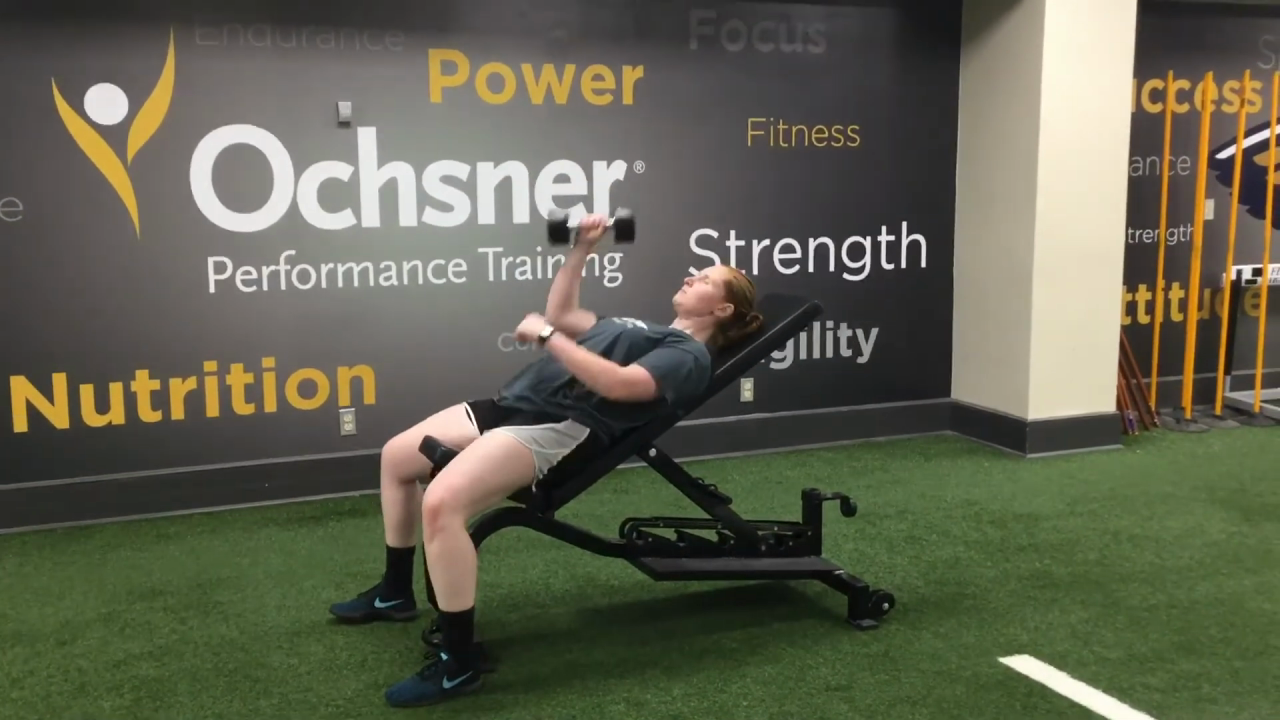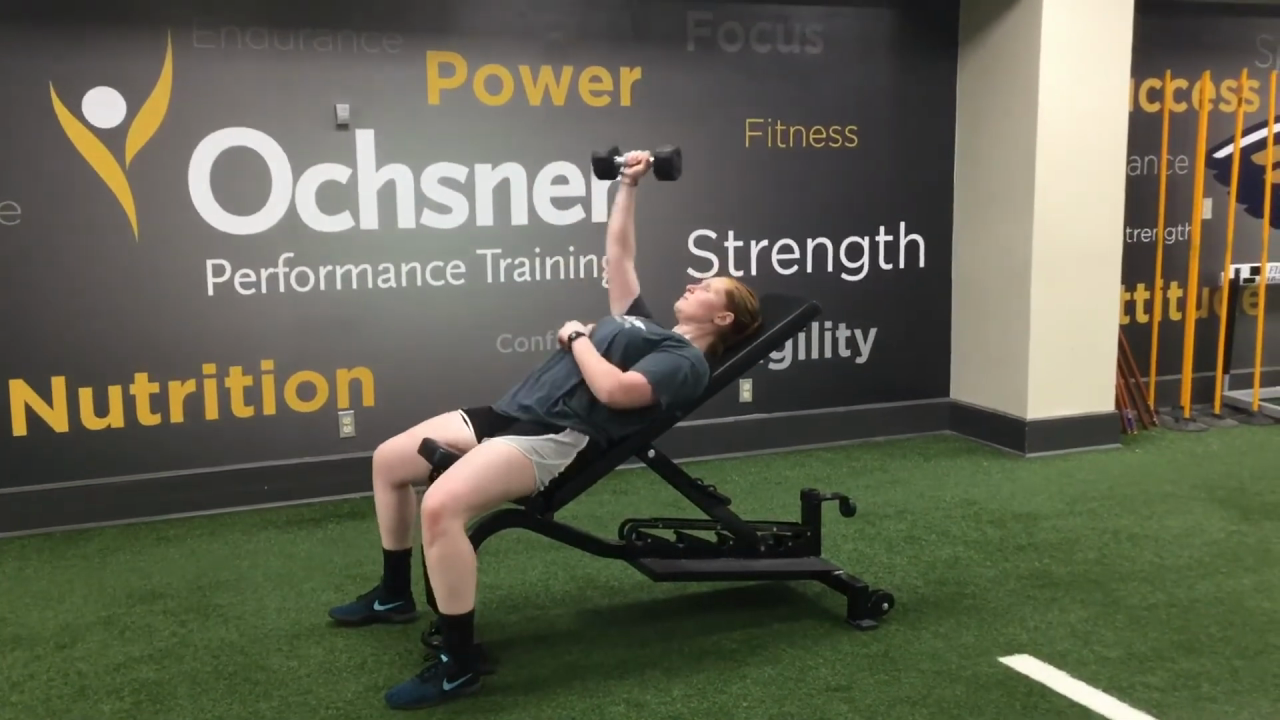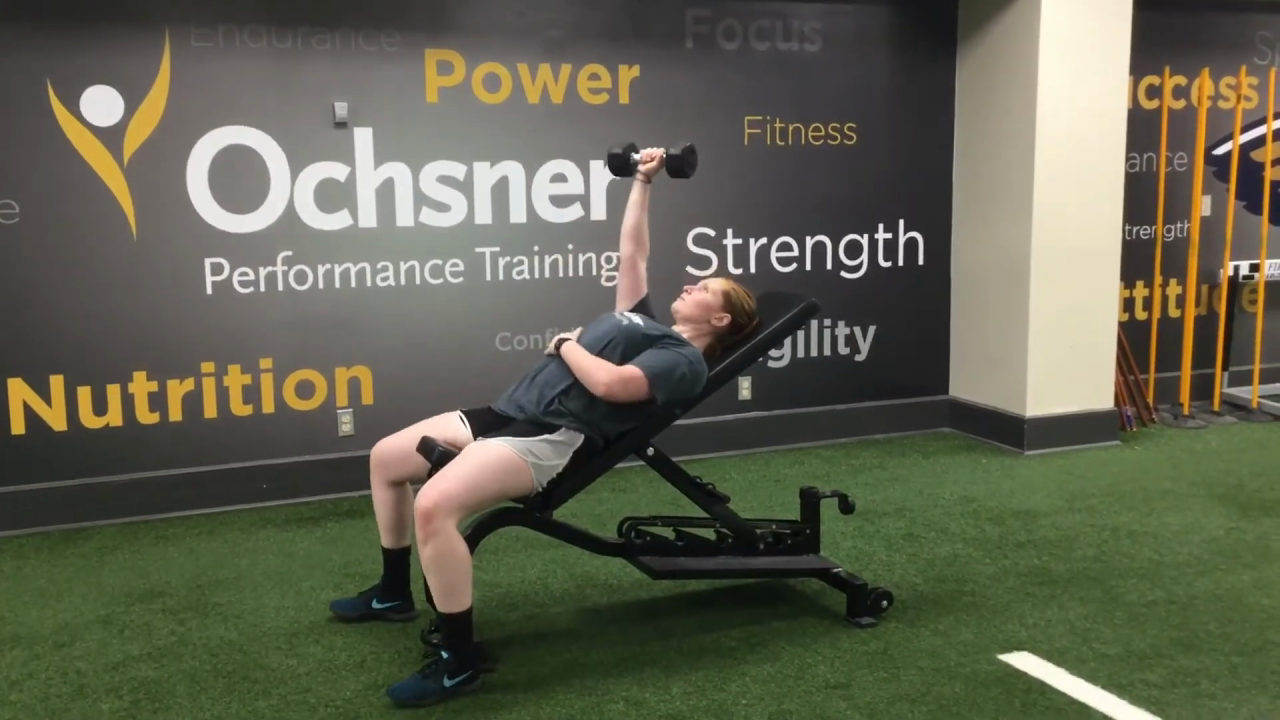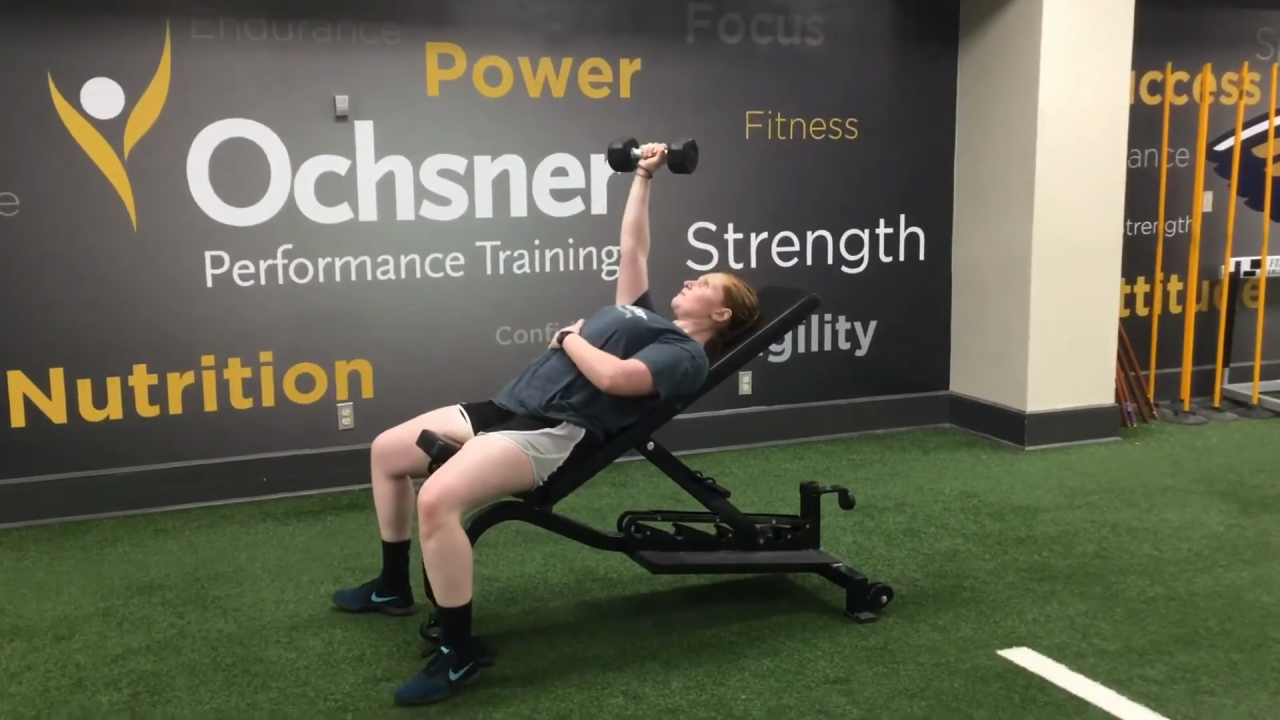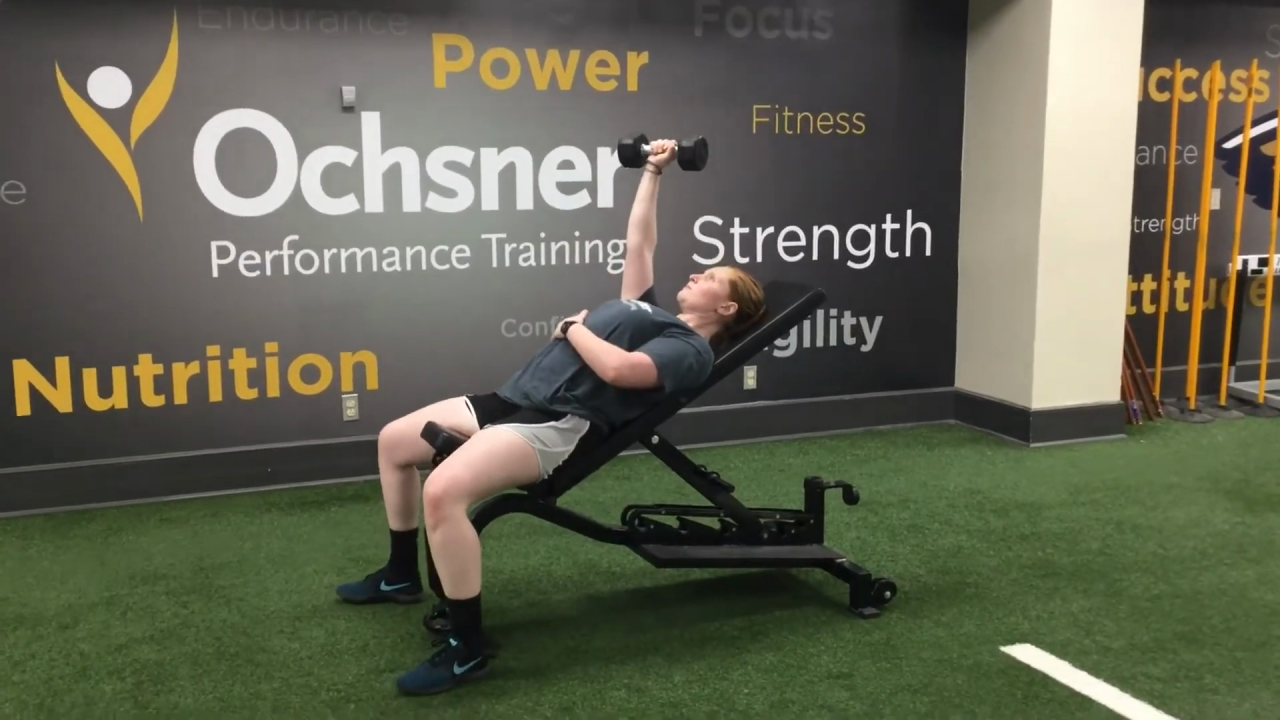
dt=0.4s
person 1, frame 1
left shoulder: (689, 357)
right shoulder: (650, 333)
left elbow: (617, 383)
right elbow: (559, 314)
left wrist: (545, 337)
right wrist: (579, 251)
left hip: (556, 427)
right hip: (513, 405)
left knee: (440, 504)
right knee: (395, 458)
left ankle: (458, 663)
right ankle: (395, 591)
person 1, frame 2
left shoulder: (686, 362)
right shoulder: (643, 324)
left elbow: (614, 390)
right elbow: (618, 253)
left wrist: (578, 338)
right wrist: (628, 184)
left hip: (554, 436)
right hip: (511, 412)
left knee: (441, 507)
right knee: (387, 461)
left ankle: (458, 664)
right ankle: (394, 594)
person 1, frame 3
left shoulder: (684, 360)
right shoulder: (643, 324)
left elbow: (608, 383)
right elbow: (632, 252)
left wrist: (566, 344)
right wrist: (642, 182)
left hip: (552, 437)
right hip: (509, 414)
left knee: (434, 507)
right knee: (384, 458)
left ankle: (458, 660)
right ankle: (394, 592)
person 1, frame 4
left shoulder: (685, 354)
right shoulder: (644, 316)
left elbow: (613, 376)
right elbow: (633, 248)
left wrist: (569, 337)
right wrist: (643, 177)
left hip: (552, 431)
right hip: (508, 407)
left knee: (437, 500)
right knee: (386, 452)
left ankle: (458, 654)
right ankle: (393, 585)
person 1, frame 5
left shoulder: (690, 349)
right shoulder: (649, 310)
left elbow: (617, 368)
right elbow: (638, 241)
left wrist: (573, 327)
right wrist: (652, 172)
left hip: (557, 423)
right hip: (514, 399)
left knee: (443, 492)
right knee: (393, 442)
left ankle: (467, 646)
right ankle: (401, 574)
